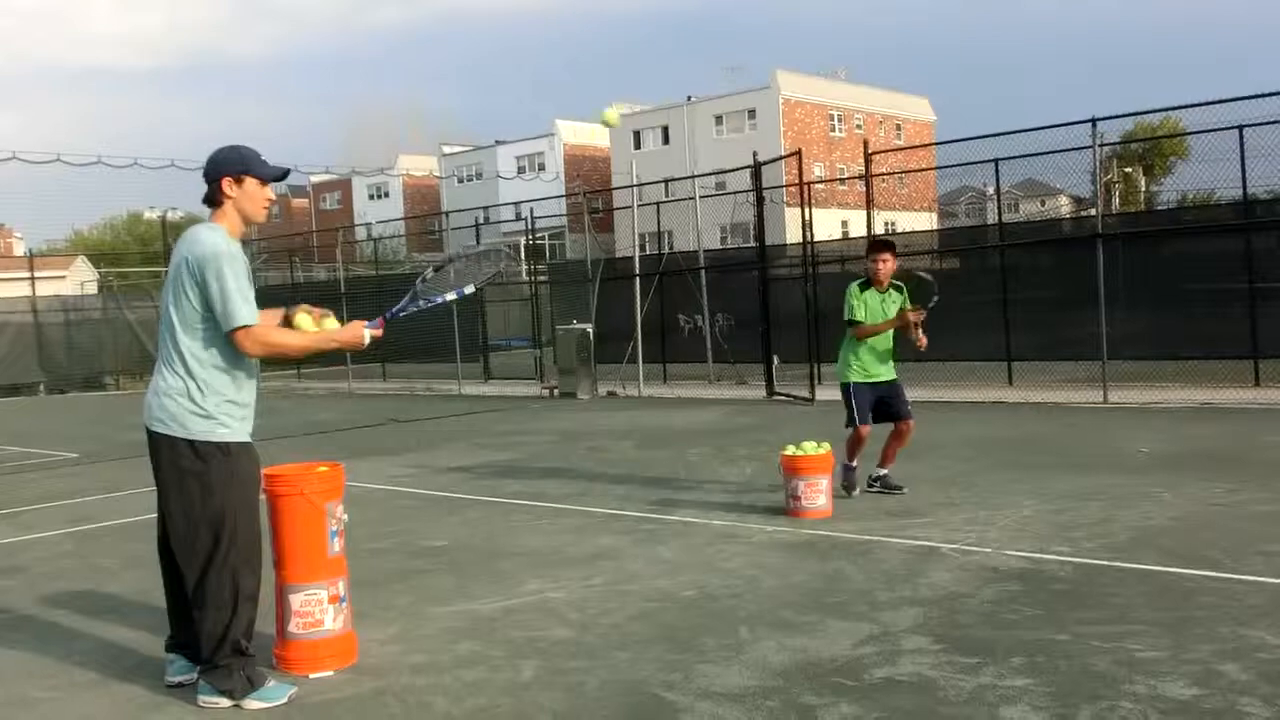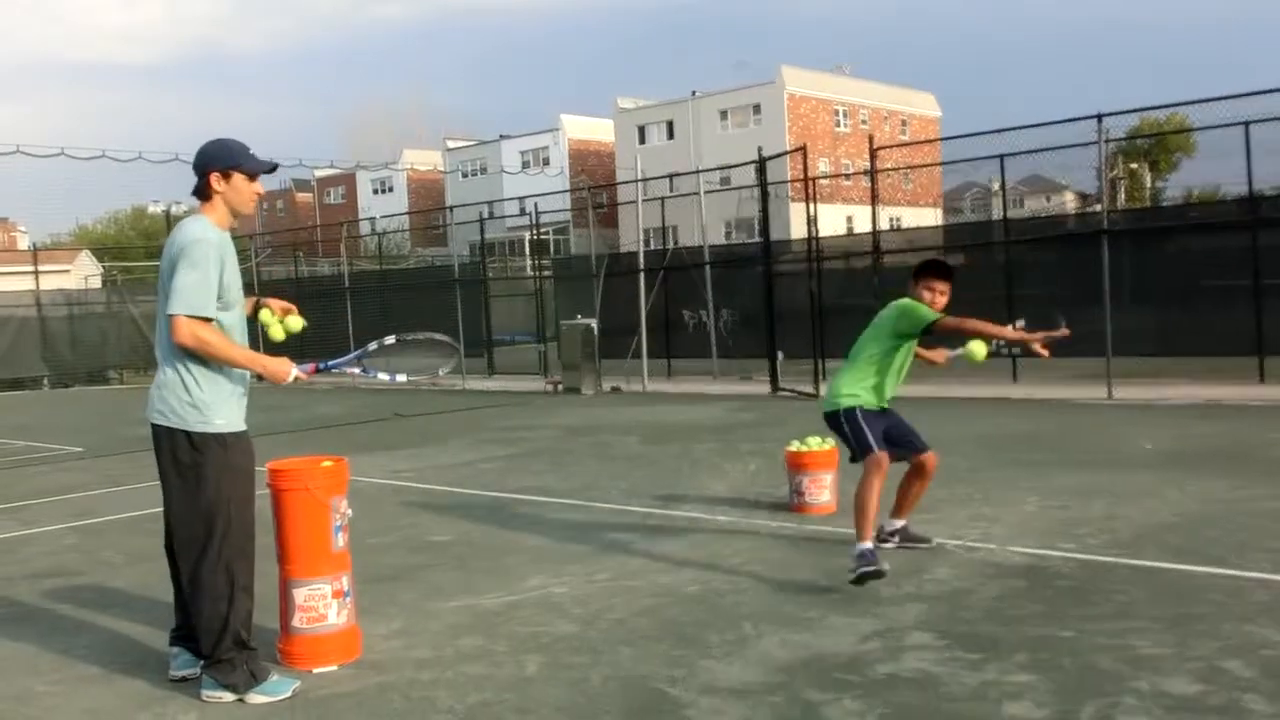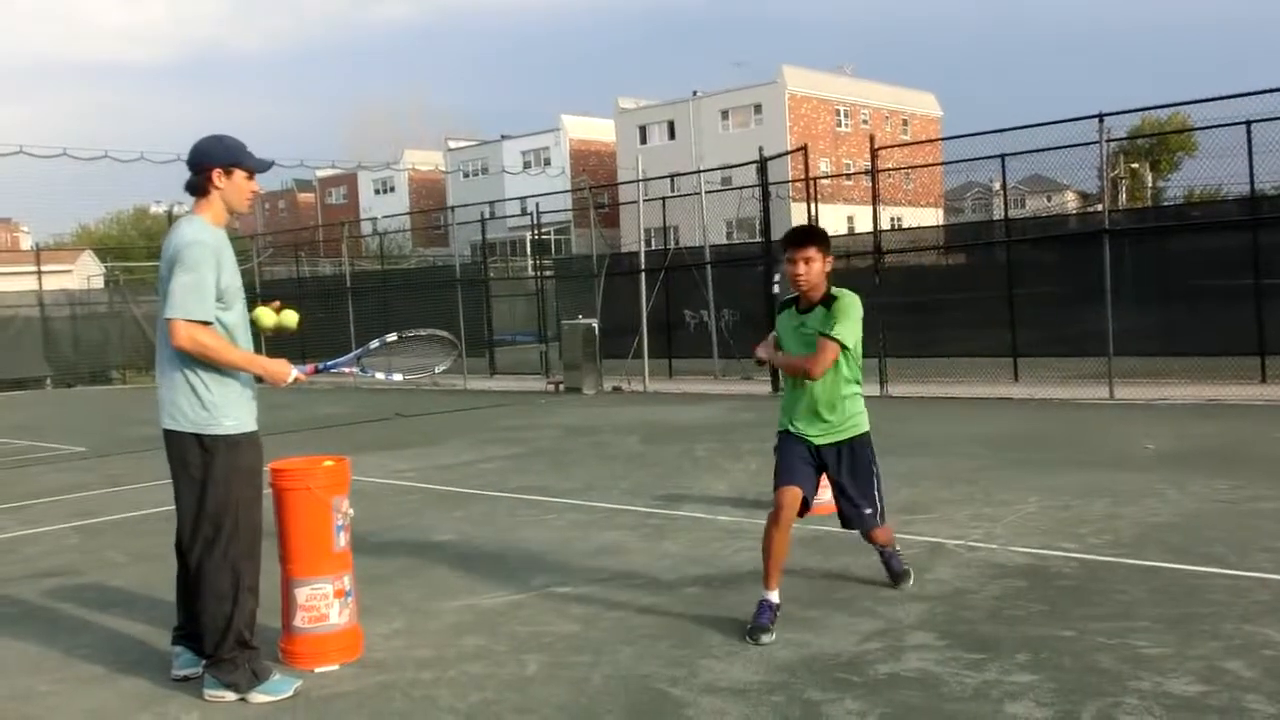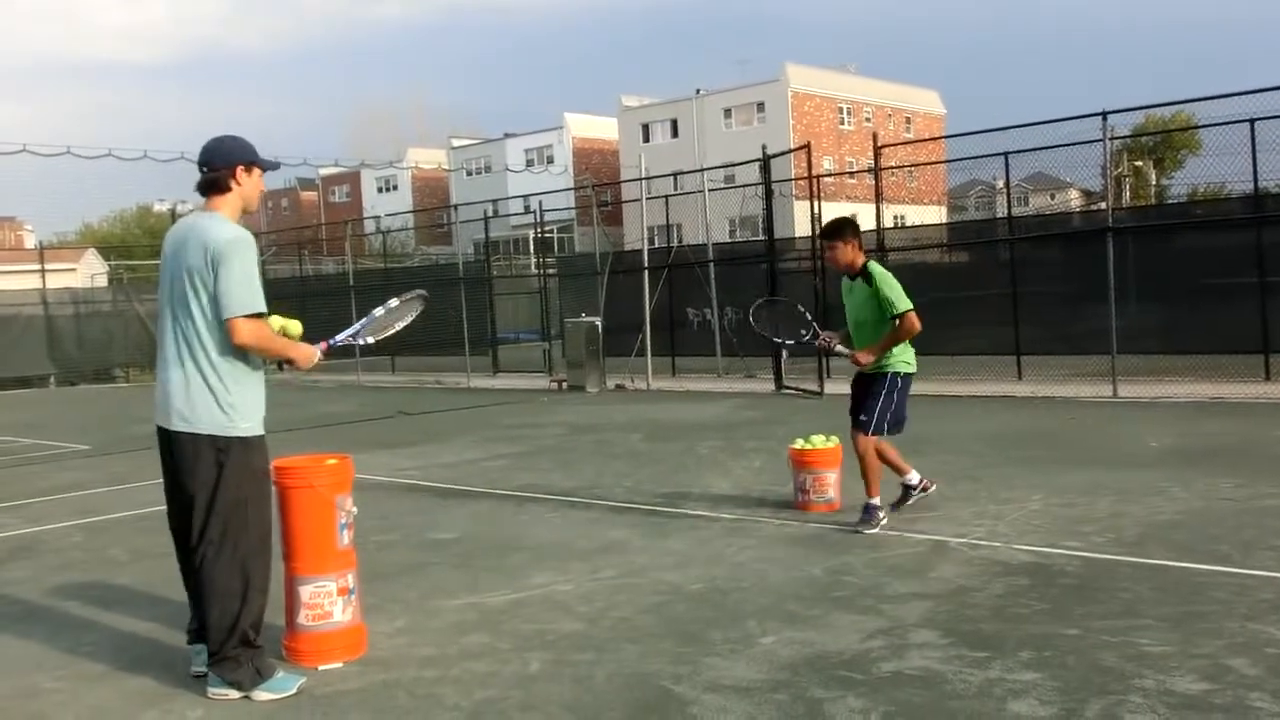
dt=1s
person 1, frame 1
left shoulder: (200, 241)
right shoulder: (217, 250)
right elbow: (250, 340)
left wrist: (287, 314)
right wrist: (336, 337)
left hip: (177, 422)
right hip: (207, 428)
left knee: (188, 545)
right knee: (230, 551)
left ankle: (187, 652)
right ankle: (225, 675)
person 1, frame 2
left shoulder: (200, 236)
right shoulder: (202, 240)
right elbow: (187, 330)
left wrist: (255, 304)
right wrist: (264, 364)
left hip: (186, 417)
right hip: (206, 421)
left knee: (194, 537)
right knee: (224, 543)
left ankle: (190, 646)
right ankle: (228, 668)
person 1, frame 3
left shoulder: (201, 236)
right shoulder: (199, 242)
right elbow: (185, 333)
left wrist: (251, 317)
right wrist: (263, 366)
left hip: (201, 420)
right hip: (216, 423)
left knee: (202, 538)
right knee: (230, 543)
left ankle: (193, 646)
right ankle: (230, 668)
person 1, frame 4
left shoulder: (180, 233)
right shoulder: (231, 239)
right elbow: (242, 332)
left wrist: (267, 333)
right wrist: (293, 350)
left hip: (179, 413)
right hip: (221, 419)
left knee: (198, 536)
right knee: (237, 541)
left ankle: (206, 642)
right ankle: (234, 667)
person 2, frame 1
left shoulder: (899, 291)
right shoulder: (856, 290)
left elbow: (910, 321)
right elbow: (858, 332)
left wrist: (917, 333)
right wrist: (896, 322)
left hip: (885, 372)
right hip: (856, 373)
left knee: (905, 425)
right knee: (862, 430)
left ankle: (879, 474)
right ankle: (849, 465)
person 2, frame 2
left shoulder: (906, 316)
right shoulder: (907, 308)
right elbow: (960, 326)
left wrist: (926, 355)
right wrist: (1023, 337)
left hip: (873, 403)
right hip: (848, 401)
left knee: (927, 462)
right knee: (878, 462)
left ankle: (894, 528)
right ankle: (864, 551)
person 2, frame 3
left shoulder: (846, 304)
right shoulder: (784, 313)
left elbow: (815, 368)
left wrist: (768, 355)
left hip: (847, 431)
right hip: (798, 430)
left knee: (872, 529)
right knee: (783, 506)
left ankle: (888, 548)
right ankle: (769, 600)
person 2, frame 4
left shoulder: (879, 278)
right shoulder: (848, 281)
left elbow: (912, 325)
left wrist: (872, 352)
right wrist: (839, 338)
left hip: (891, 369)
right hip: (870, 369)
left knee: (863, 440)
right knee: (865, 437)
left ankle: (873, 506)
right ankle: (914, 481)
